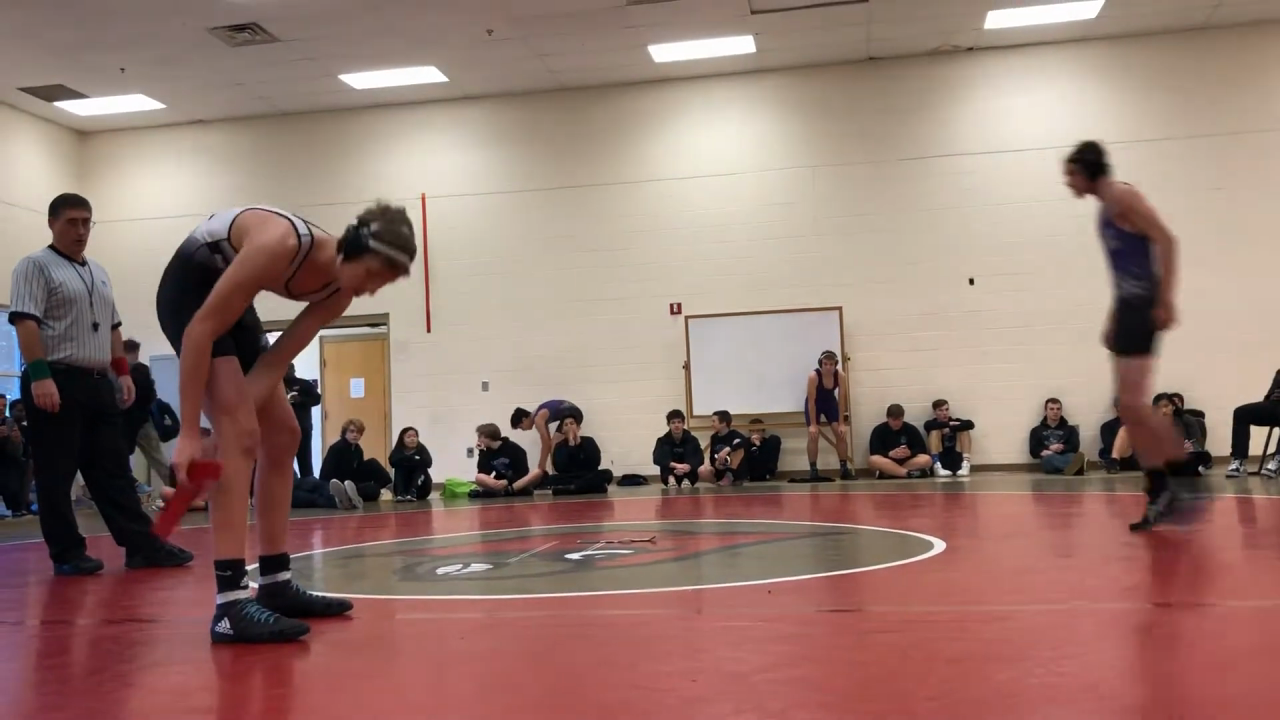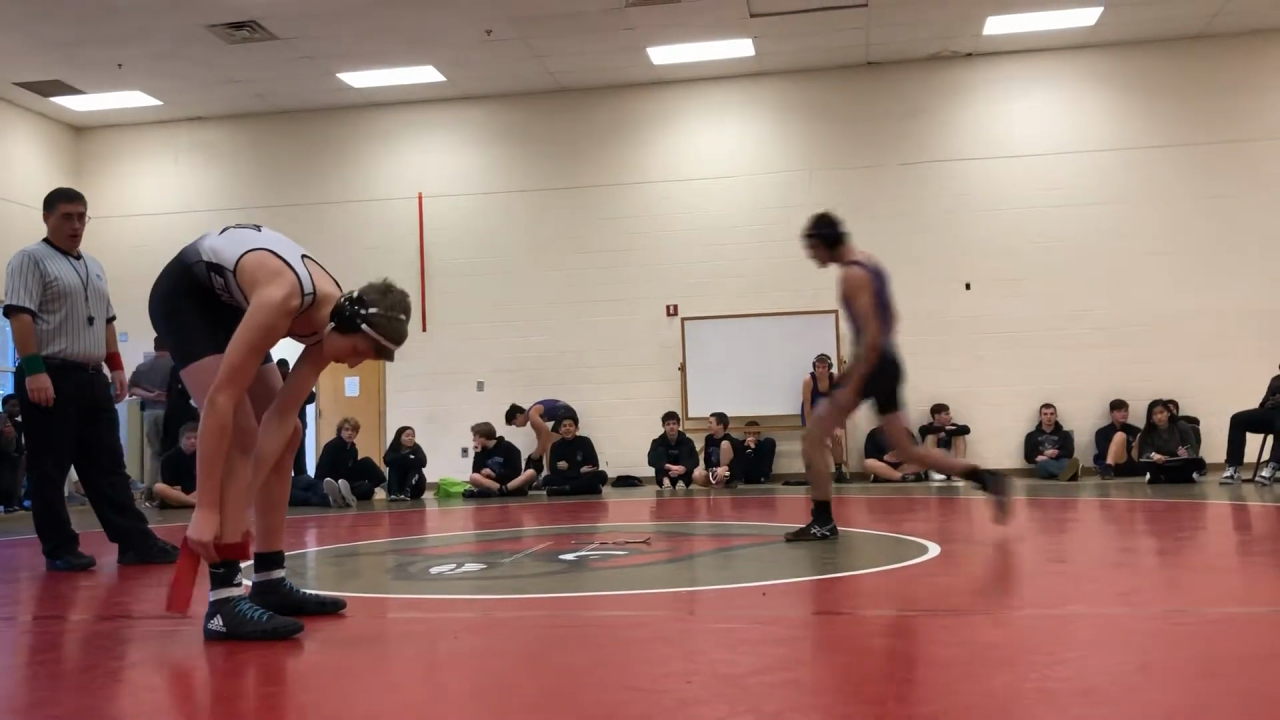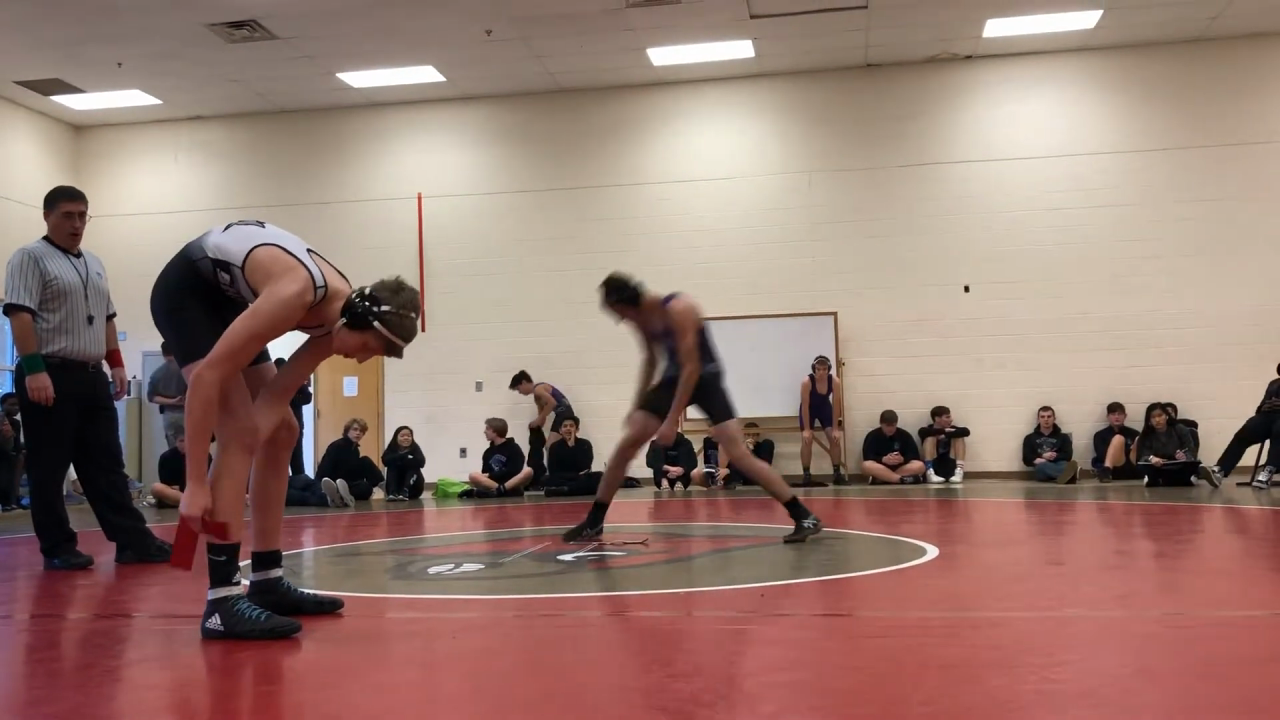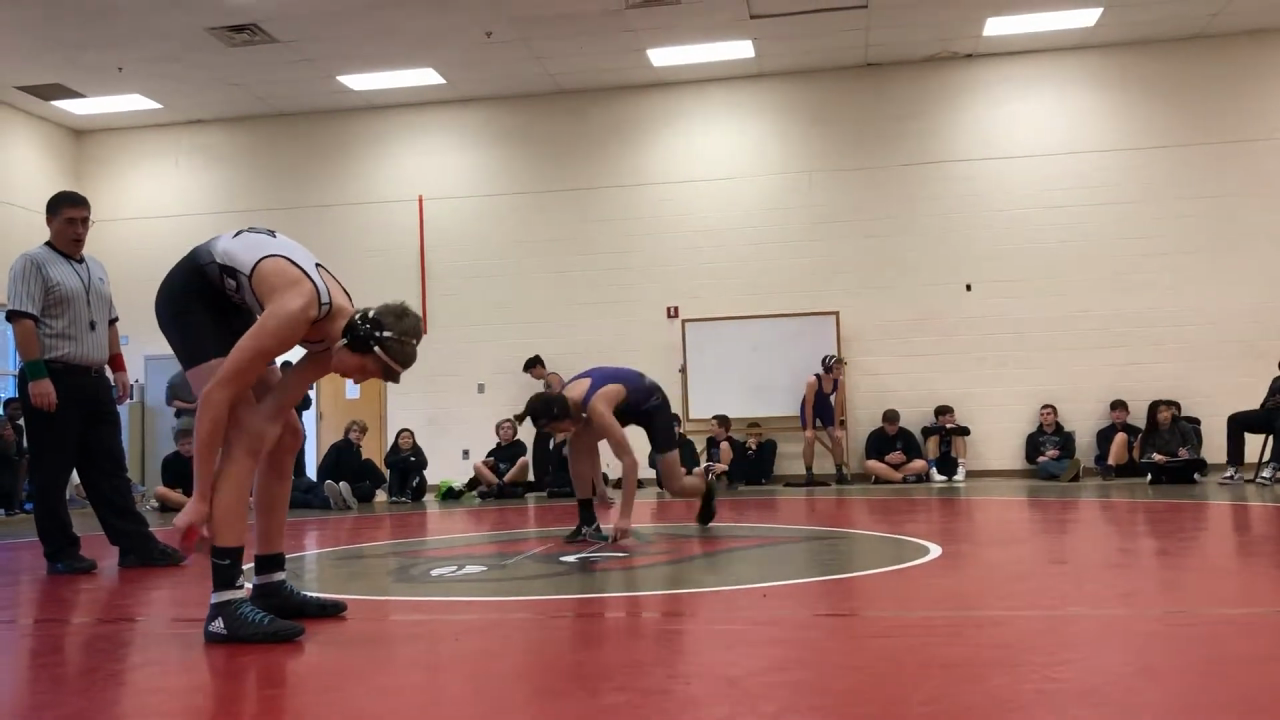
dt=0.5s
person 1, frame 1
left shoulder: (340, 289)
right shoulder: (281, 245)
left elbow: (275, 361)
right elbow: (200, 329)
left wrist: (237, 414)
right wrist: (188, 433)
left hip: (231, 299)
right hip: (189, 289)
left knee: (283, 434)
right knee: (242, 434)
left ankle: (275, 585)
right ankle: (231, 604)
person 1, frame 2
left shoulder: (330, 321)
right shoulder: (282, 300)
left elbow: (280, 417)
right elbow: (220, 401)
left wrist: (241, 508)
right wrist: (206, 509)
left hip: (226, 301)
right hip: (184, 295)
left knee: (288, 434)
right knee: (241, 433)
left ankle: (269, 583)
right ankle: (224, 601)
person 1, frame 3
left shoulder: (337, 314)
right shoulder: (295, 295)
left elbow: (273, 399)
right elbow: (206, 377)
left wrist: (226, 490)
right wrist: (195, 484)
left hip: (226, 298)
right hip: (185, 293)
left knee: (282, 433)
right knee: (241, 432)
left ankle: (267, 582)
right ankle: (222, 602)
person 1, frame 4
left shoulder: (340, 328)
right shoulder: (300, 311)
left elbow: (271, 416)
right elbow: (217, 394)
left wrist: (228, 500)
right wrist: (199, 499)
left hip: (231, 301)
right hip: (191, 294)
left knee: (286, 435)
right knee: (245, 433)
left ankle: (270, 585)
right ankle: (225, 605)
person 2, frame 1
left shoulder: (99, 272)
right shoulder: (35, 265)
right elbow: (25, 323)
left wrist: (122, 372)
right wrist: (40, 376)
left hip: (99, 383)
right hip: (56, 382)
left knee: (114, 470)
right knee: (57, 473)
left ankle: (143, 545)
right ankle: (67, 553)
person 2, frame 2
left shoulder: (93, 267)
left wrist: (115, 366)
right wrist: (33, 371)
left hip: (92, 378)
right hip: (49, 376)
left knee: (108, 465)
right knee: (49, 469)
left ankle: (136, 541)
right ankle: (60, 550)
person 2, frame 3
left shoulder: (94, 264)
right shoulder: (31, 257)
right elbow: (20, 315)
left wrist: (116, 364)
right wrist: (34, 369)
left hip: (92, 377)
right hip: (50, 375)
left knee: (107, 464)
right knee: (49, 468)
left ankle: (133, 540)
right ankle: (58, 548)
person 2, frame 4
left shoulder: (96, 269)
right shoulder: (32, 263)
right elbow: (23, 321)
left wrist: (118, 368)
right wrist: (36, 376)
left hip: (95, 382)
right hip: (52, 381)
left knee: (110, 468)
right knee: (52, 472)
left ankle: (136, 544)
right ankle: (61, 553)
person 3, frame 1
left shoulder: (1122, 196)
right shoulder: (1106, 204)
left elbow: (1166, 241)
left wrist: (1165, 300)
right wrist: (1112, 318)
left hip: (1142, 304)
right hip: (1129, 304)
left knee: (1131, 401)
right knee: (1128, 404)
right ankle: (1161, 491)
person 3, frame 2
left shoulder: (851, 275)
right shoulder: (869, 265)
left elbow: (871, 335)
left wrist: (851, 387)
left hip: (871, 364)
right hip: (885, 362)
left knee: (813, 434)
right knee: (905, 449)
left ankle: (822, 522)
right ankle: (988, 478)
person 3, frame 3
left shoulder: (677, 311)
right shoulder: (639, 316)
left elbow: (692, 368)
left wrist: (673, 420)
right wrist: (639, 402)
left hip: (704, 377)
right hip: (675, 376)
left knee: (739, 456)
right knee: (626, 446)
left ankle: (804, 518)
right ankle: (594, 522)
person 3, frame 4
left shoulder: (595, 407)
right shoulder: (563, 399)
left elbow: (629, 461)
right elbow: (589, 443)
left wrist: (625, 515)
left hip: (652, 403)
right hip: (626, 405)
left knee: (675, 486)
right knee: (577, 444)
left ankle: (705, 485)
right ankle: (588, 522)
